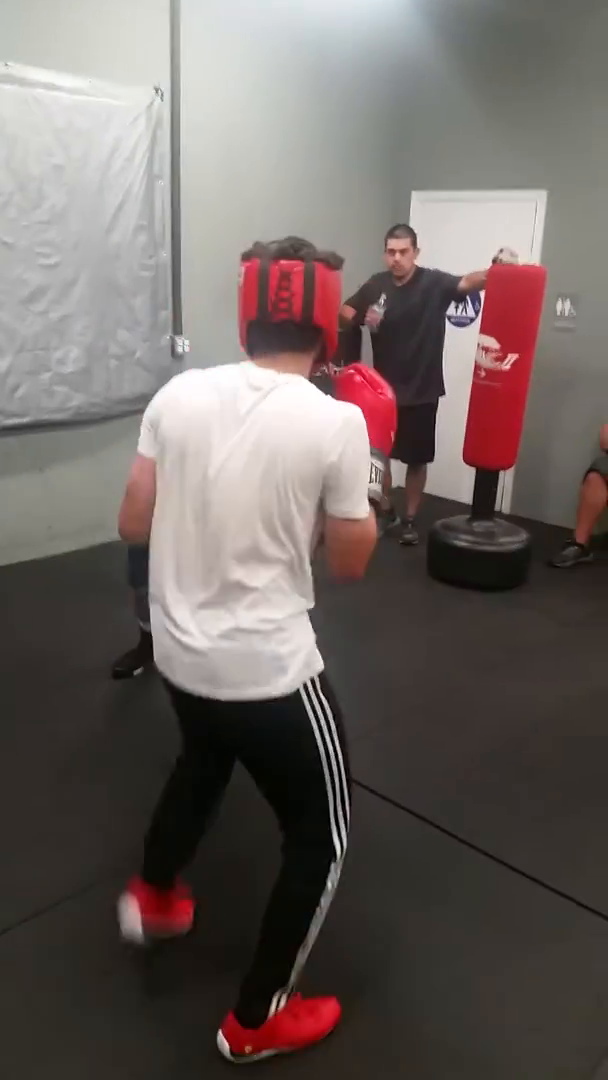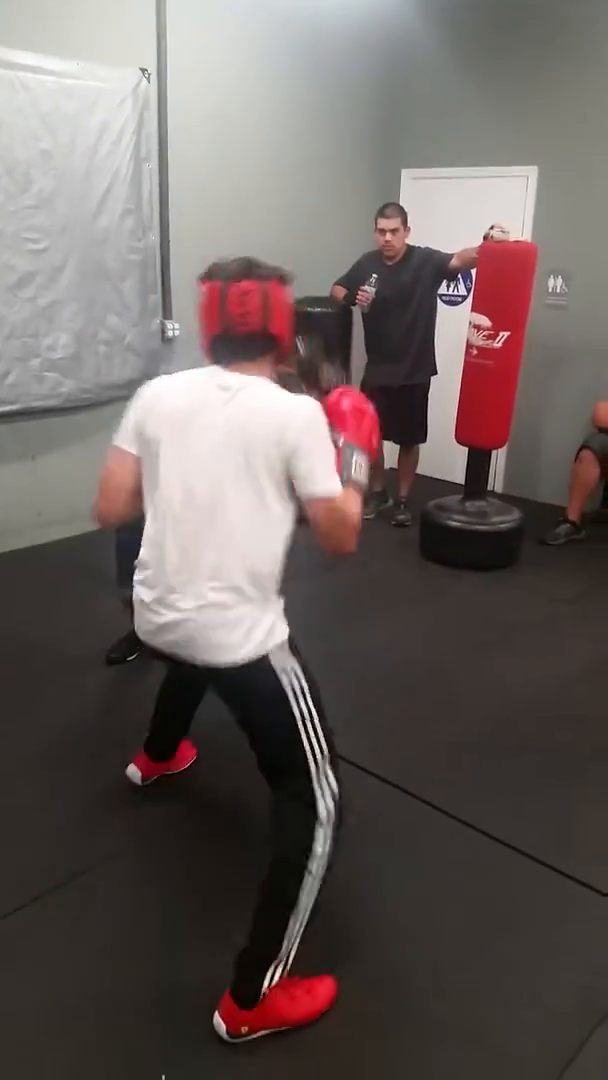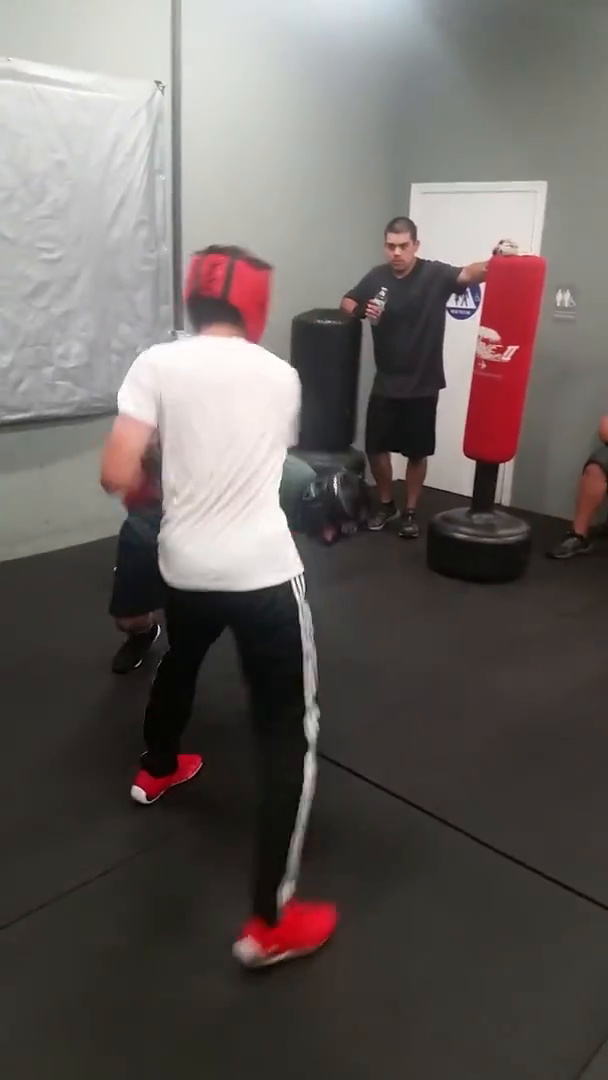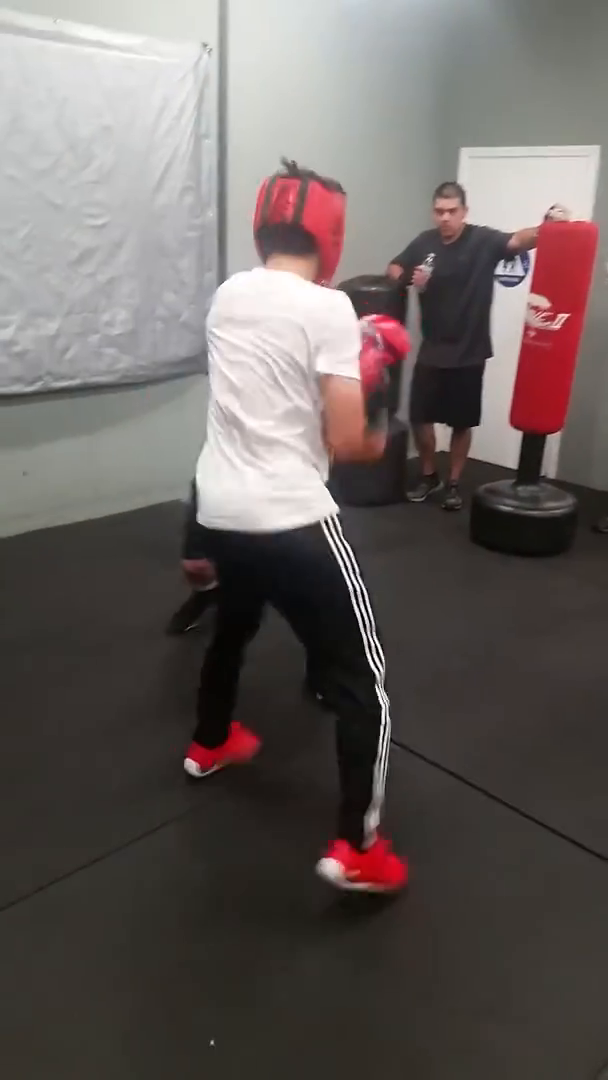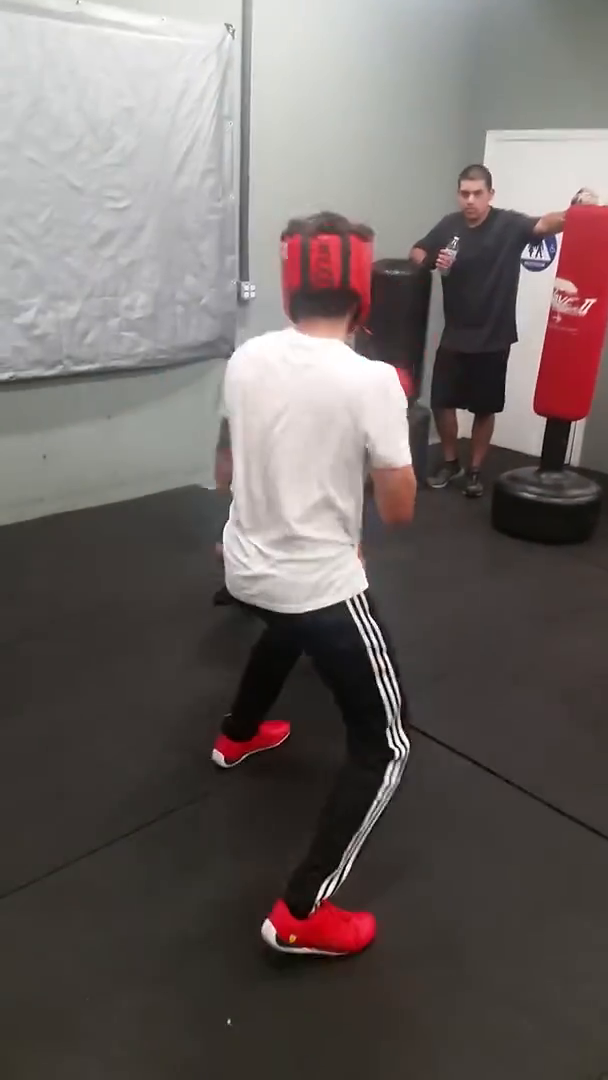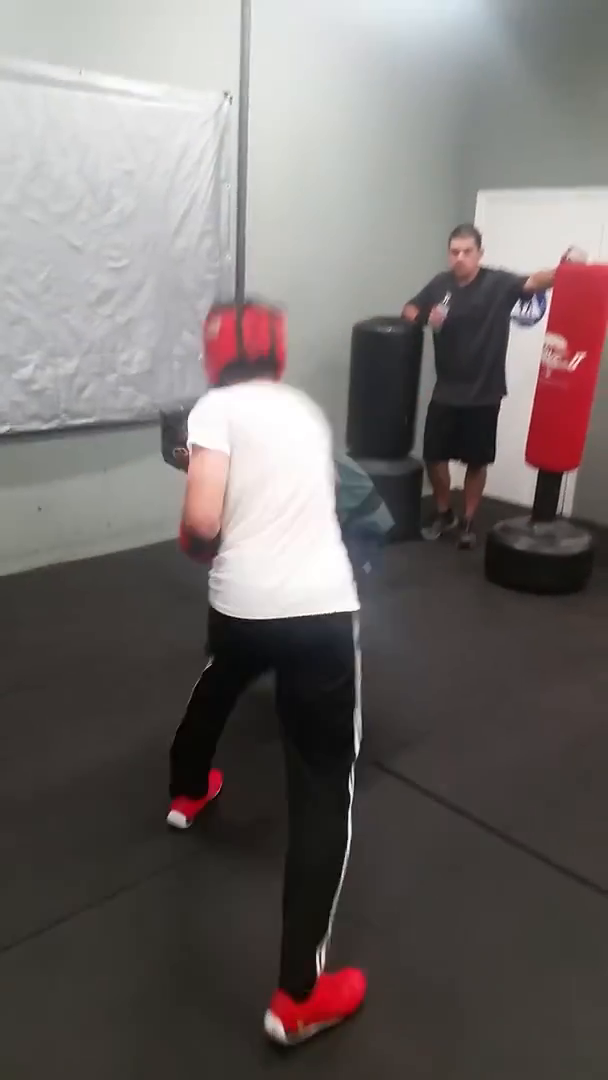
dt=0.3s
person 1, frame 1
left shoulder: (178, 394)
right shoulder: (334, 422)
left elbow: (131, 526)
right elbow: (350, 563)
left hip: (178, 645)
right hip: (270, 663)
left knee: (208, 755)
right knee: (320, 835)
left ankle: (150, 897)
right ankle: (255, 1020)
person 1, frame 2
left shoulder: (156, 394)
right shoulder: (296, 414)
left elbow: (110, 509)
right elbow: (342, 537)
right wrist: (355, 455)
left hip: (157, 615)
right hip: (240, 629)
left knee: (194, 660)
right knee: (310, 797)
left ankle: (156, 757)
right ankle: (251, 997)
person 1, frame 3
left shoulder: (157, 364)
right shoulder: (279, 373)
left elbow: (119, 476)
left wrist: (168, 490)
left hip: (186, 568)
right hip: (266, 573)
left knee: (180, 657)
right knee: (290, 733)
left ankle: (157, 771)
right ankle: (271, 921)
person 1, frame 4
left shoulder: (228, 296)
right shoulder: (327, 308)
right elbow: (348, 438)
right wrist: (376, 444)
left hip: (219, 511)
right hip: (291, 515)
left knee: (234, 624)
right knee: (358, 674)
left ankle: (210, 741)
right ankle: (357, 846)
person 1, frame 5
left shoulder: (247, 359)
right shoulder: (374, 383)
right elbow: (400, 507)
left hip: (248, 569)
right hip: (323, 585)
left knee: (284, 632)
right knee: (382, 744)
left ankle: (238, 735)
right ankle: (300, 914)
person 1, frame 6
left shoulder: (217, 408)
right shoulder: (306, 413)
left elbow: (203, 517)
left wrist: (229, 528)
left hip: (241, 607)
right hip: (324, 614)
left knee: (219, 679)
right knee: (322, 794)
left ankle: (188, 792)
right ankle: (299, 994)
person 2, frame 1
left shoulder: (434, 282)
right shoulder: (377, 284)
left elbow: (467, 282)
right elbow: (346, 311)
right wrist: (362, 317)
left hip: (422, 391)
left knee: (417, 459)
left ankle: (410, 519)
right ankle: (386, 513)
person 2, frame 2
left shoulder: (425, 260)
right shoulder: (368, 263)
left elbow: (459, 260)
right elbow: (336, 290)
right wrist: (352, 297)
left hip: (414, 371)
right hip: (376, 370)
left knee: (409, 439)
left ankle: (403, 500)
right ankle: (377, 494)
person 2, frame 3
left shoulder: (434, 274)
right shoulder: (377, 276)
left elbow: (468, 274)
right elbow: (347, 302)
right wrist: (362, 310)
left hip: (422, 384)
right hip: (386, 382)
left knee: (416, 452)
right knee: (376, 446)
left ankle: (411, 512)
right ankle: (386, 505)
person 2, frame 4
left shoulder: (484, 241)
right shoulder: (426, 242)
left elbow: (518, 240)
right elbow: (394, 269)
left wrist: (547, 225)
right wrist: (409, 278)
left hip: (469, 353)
right hip: (432, 350)
left knee: (462, 422)
right knee: (420, 416)
left ankle: (454, 484)
right ankle: (428, 476)
person 2, frame 5
left shoulder: (508, 224)
right shoulder: (448, 226)
left elbow: (543, 226)
right elbow: (416, 253)
right wrist: (431, 261)
left hip: (492, 339)
right hip: (454, 336)
left knee: (484, 408)
right knee: (442, 401)
left ankle: (475, 471)
right ankle: (450, 462)
person 2, frame 6
left shoulder: (499, 283)
right shoulder: (441, 284)
left elbow: (533, 282)
right elbow: (409, 310)
right wrist: (424, 318)
left hip: (483, 394)
right hip: (446, 391)
left knee: (476, 461)
right knee: (434, 455)
left ankle: (469, 522)
right ankle: (444, 514)
